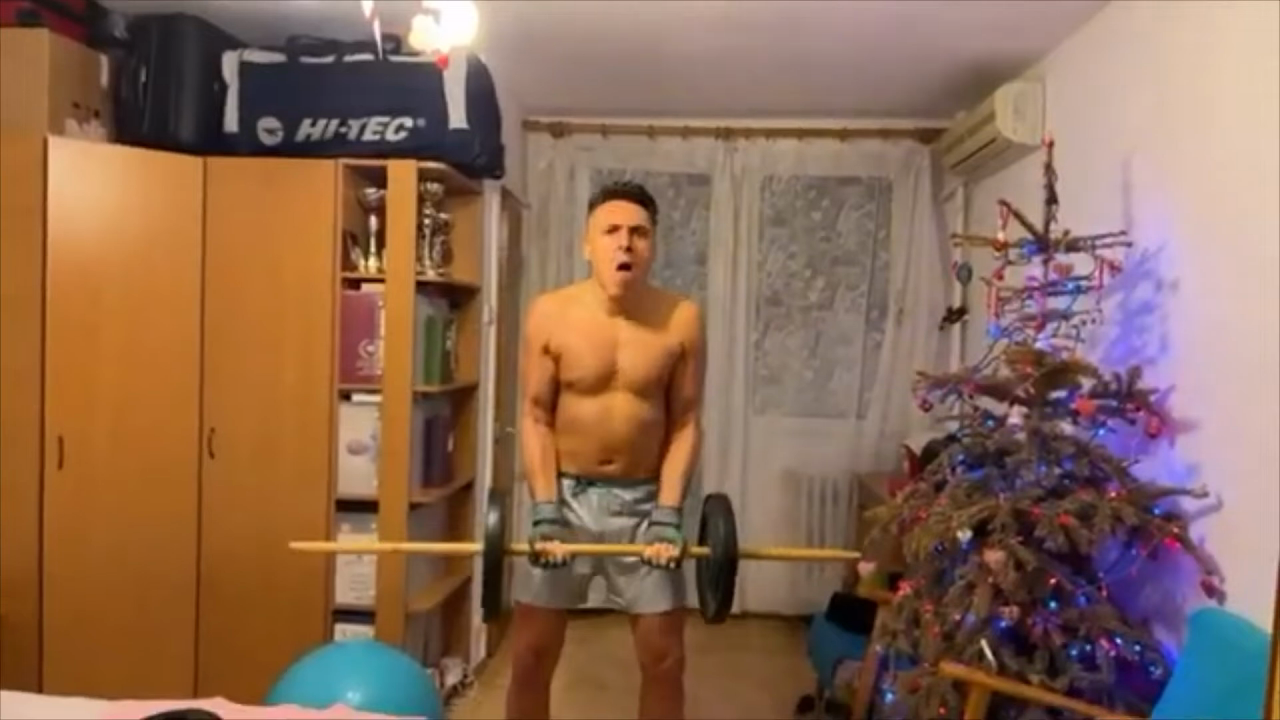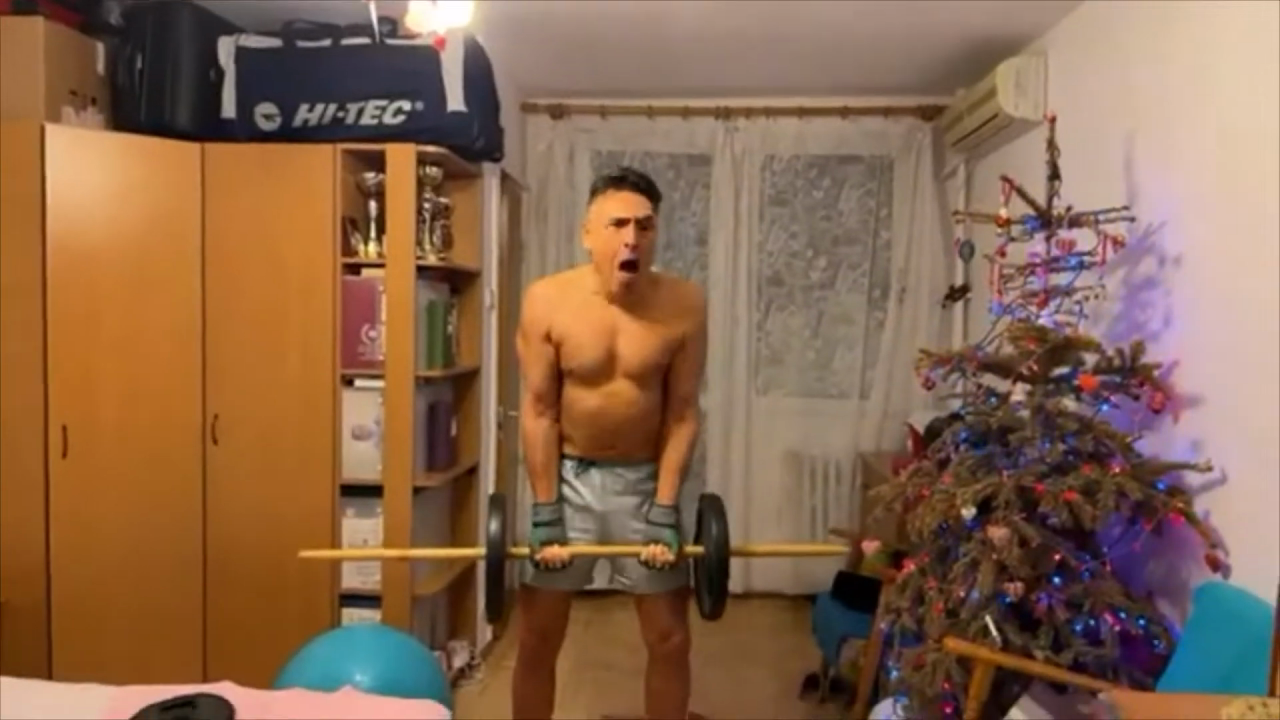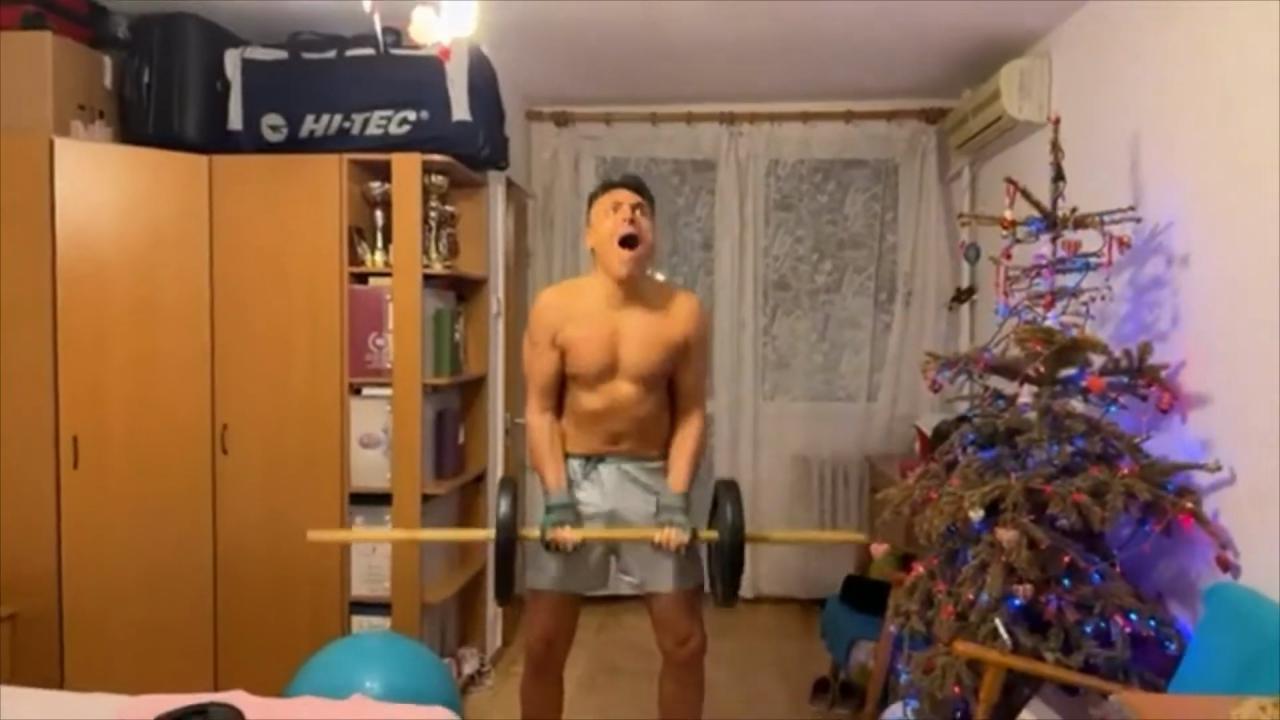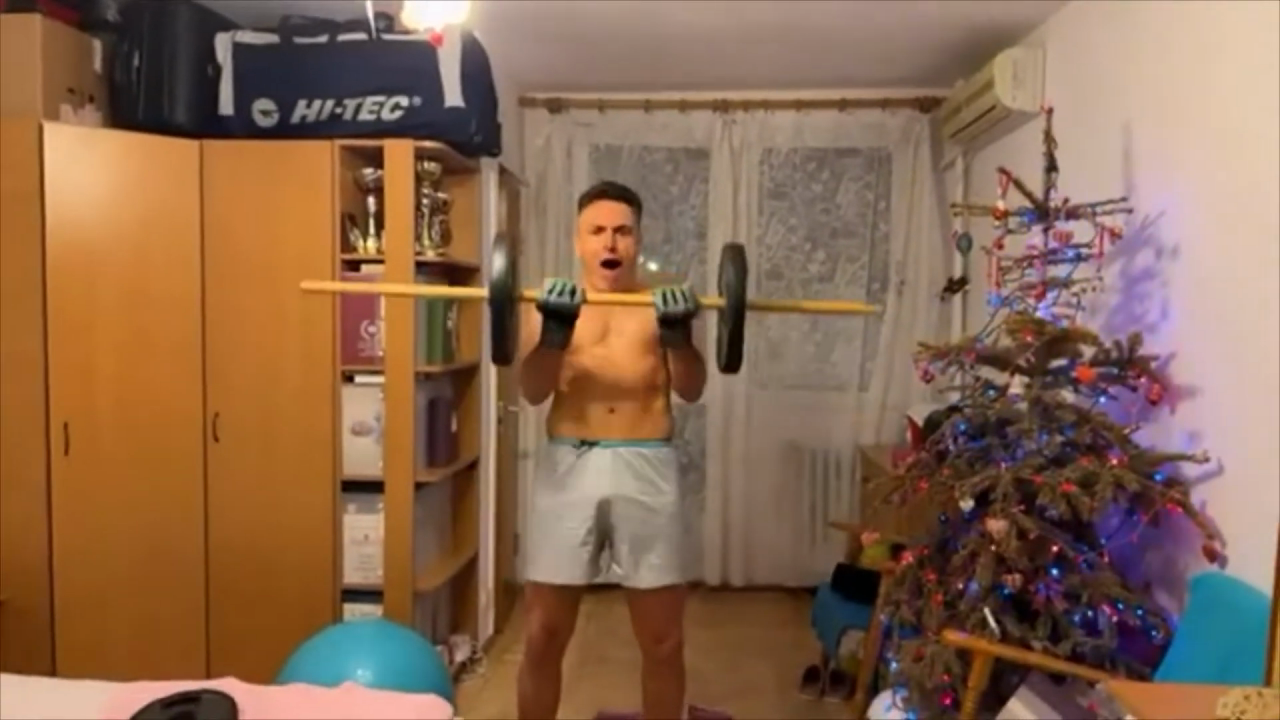
dt=0.5s
person 1, frame 1
left shoulder: (682, 320)
right shoulder: (549, 314)
left elbow: (685, 422)
right elbow: (536, 418)
left wrist: (670, 513)
right wrist: (545, 511)
left hip: (643, 501)
right hip: (567, 495)
left knee: (664, 659)
right knee: (531, 656)
person 1, frame 2
left shoulder: (685, 306)
right shoulder: (547, 300)
left elbow: (682, 414)
right elbow: (538, 413)
left wrist: (665, 511)
right wrist: (545, 516)
left hip: (643, 480)
right hip: (569, 477)
left knee: (670, 639)
right knee: (537, 639)
person 1, frame 3
left shoulder: (685, 311)
right shoulder: (554, 306)
left elbow: (690, 412)
right elbow: (541, 410)
left wrist: (676, 503)
right wrist: (557, 504)
left hip: (650, 479)
right hip: (577, 477)
left knee: (685, 644)
right knee: (542, 645)
person 1, frame 4
left shoulder: (665, 300)
right shoulder: (553, 300)
left elbow: (690, 387)
right elbow: (532, 389)
left wrist: (679, 331)
right wrist: (552, 329)
left hip: (646, 469)
right hip: (568, 469)
left knee: (663, 641)
right knee: (543, 636)
